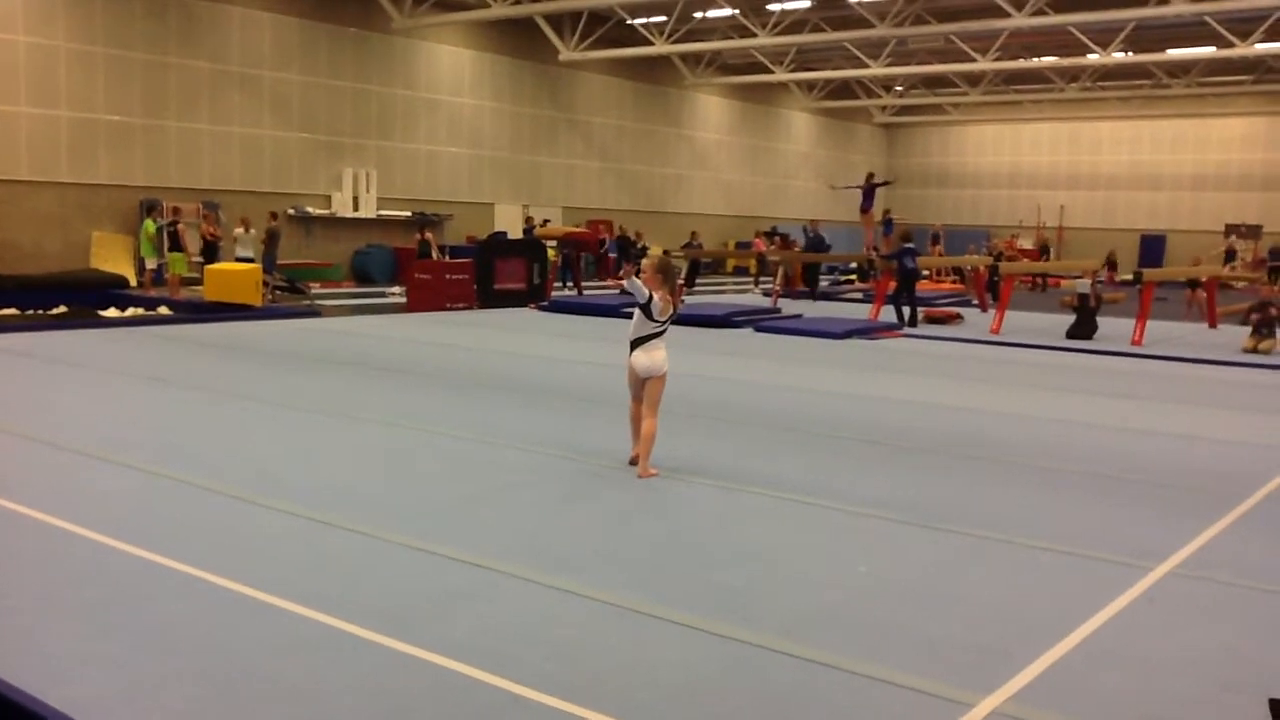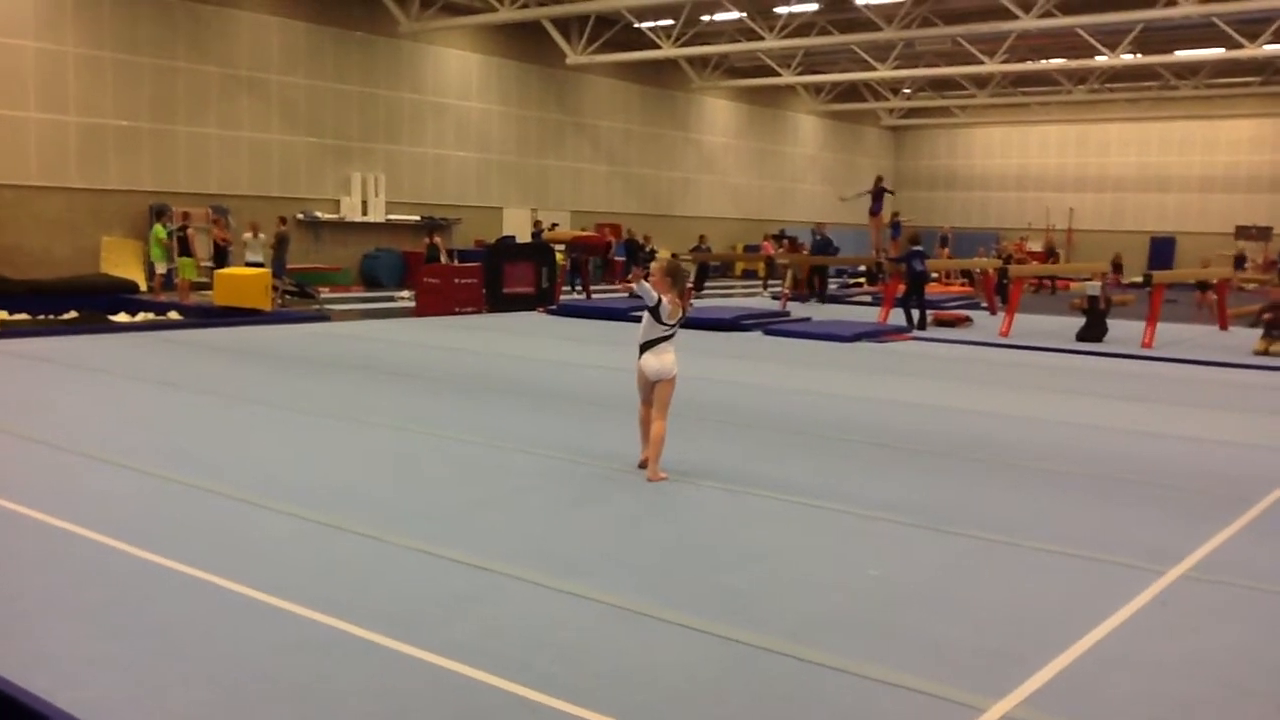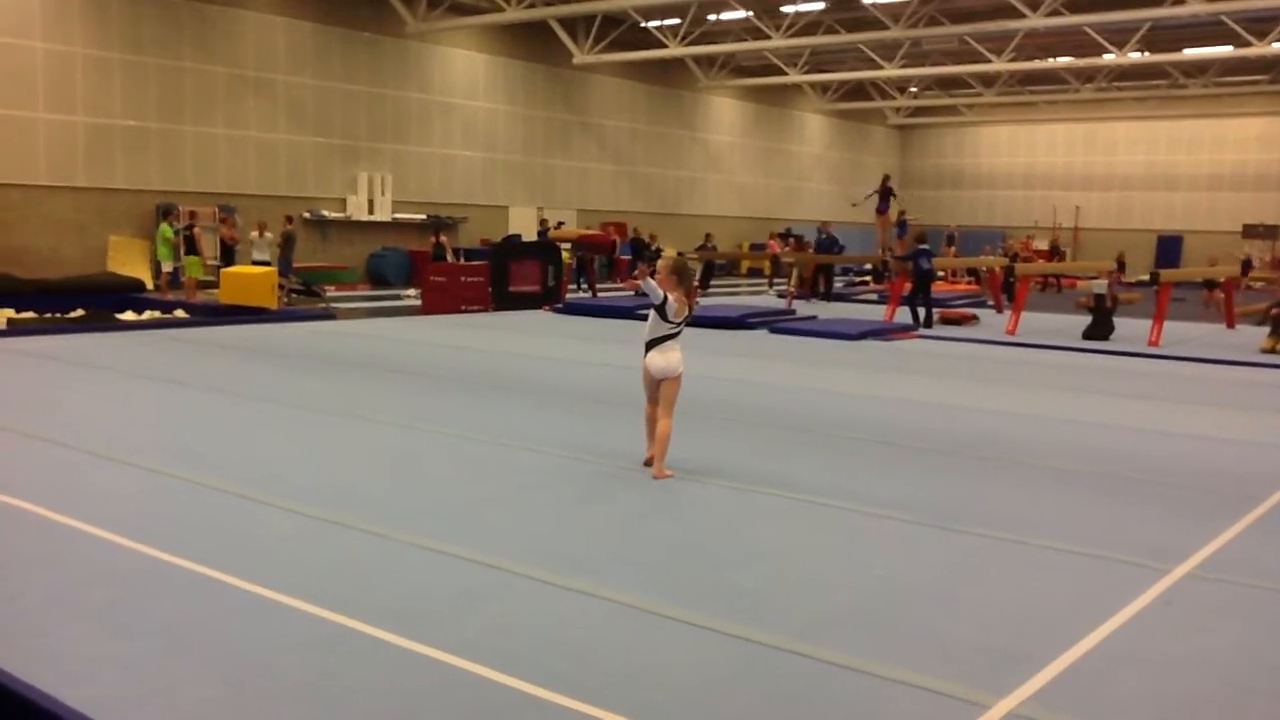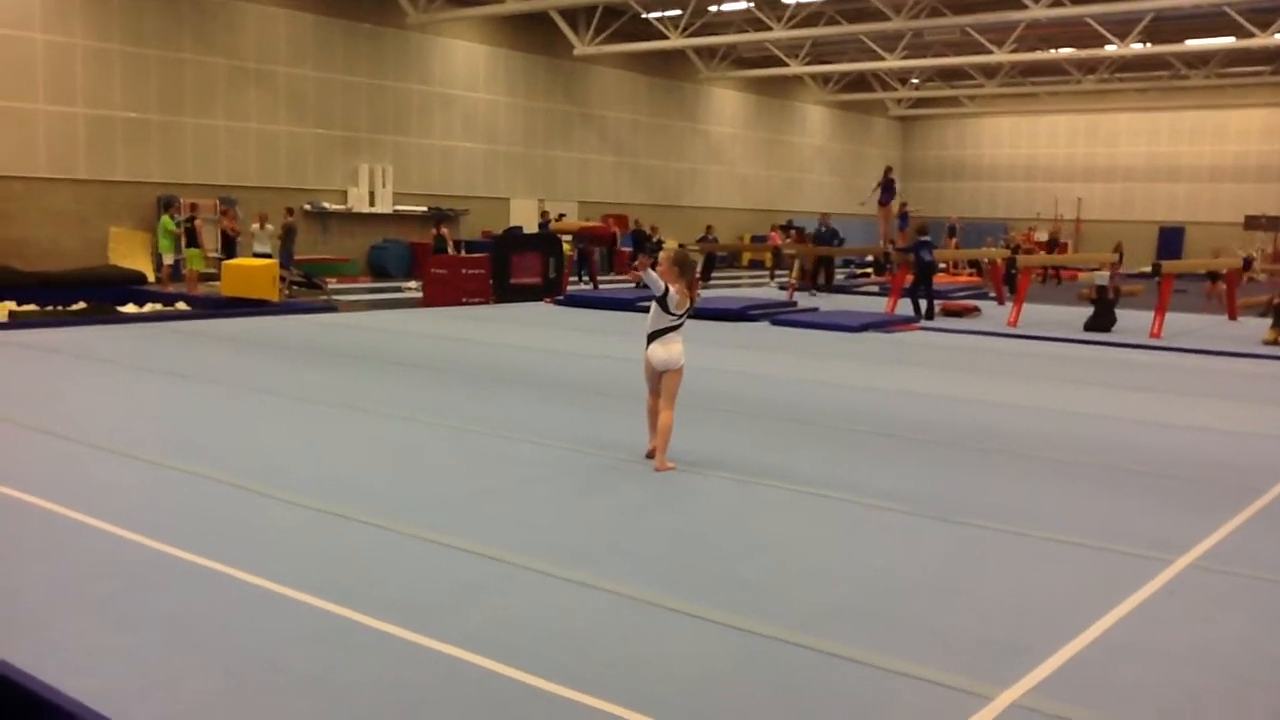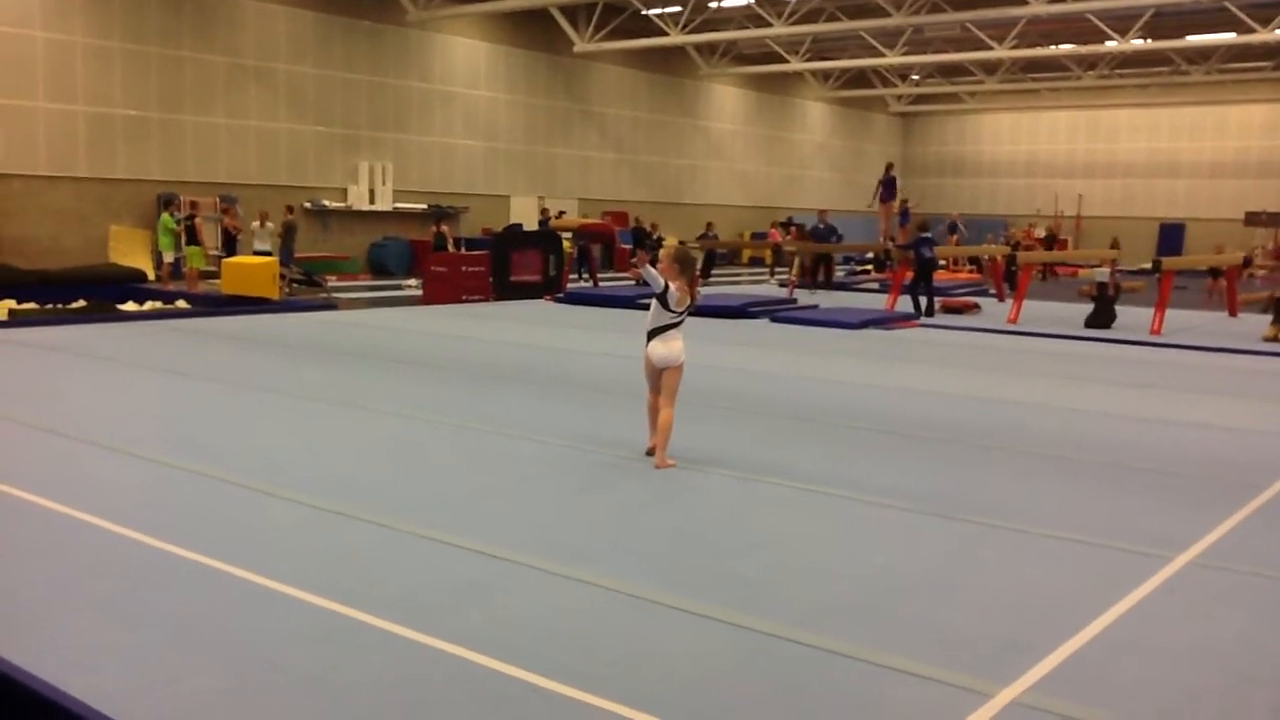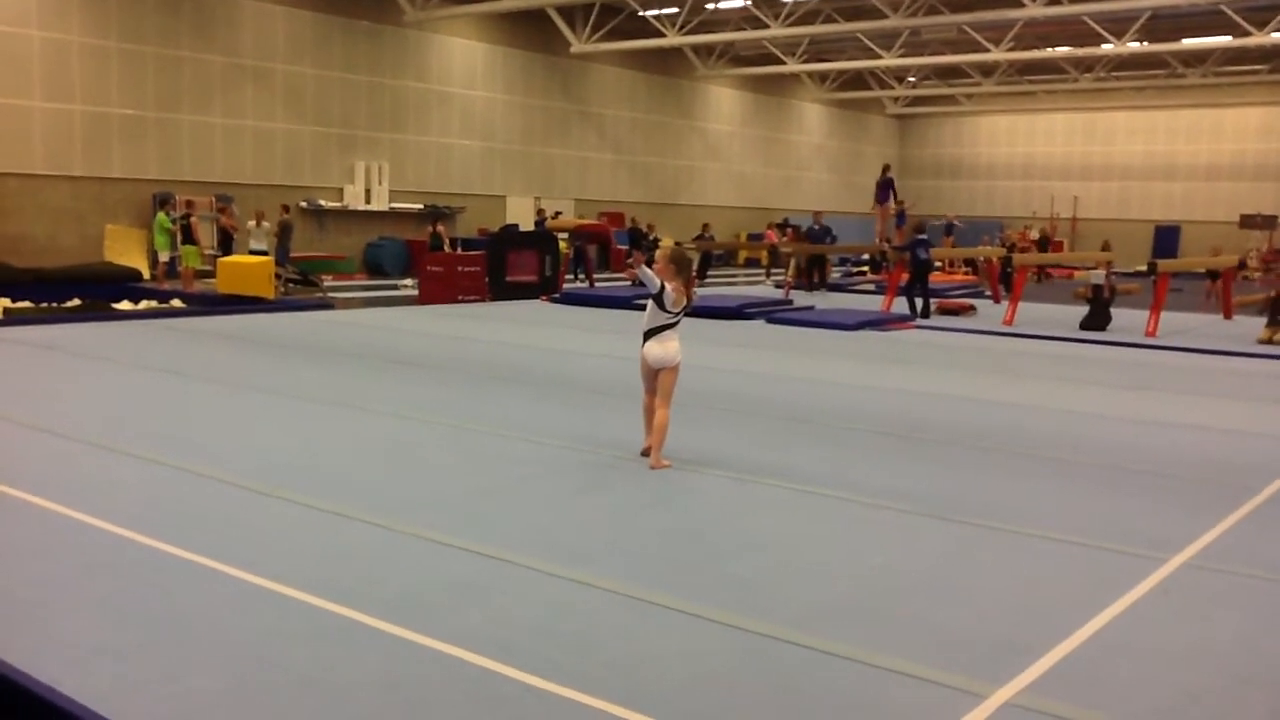
dt=0.1s
person 1, frame 1
left shoulder: (652, 300)
right shoulder: (668, 300)
left elbow: (640, 291)
left wrist: (628, 278)
right wrist: (625, 282)
left hip: (639, 357)
right hip: (659, 360)
left knee: (636, 403)
right knee: (650, 414)
left ankle: (636, 450)
right ankle: (644, 465)
person 1, frame 2
left shoulder: (661, 303)
right shoulder: (678, 303)
left elbow: (649, 294)
left wrist: (637, 282)
right wrist: (636, 286)
left hip: (648, 360)
right hip: (667, 362)
left knee: (645, 406)
right knee: (660, 417)
left ankle: (645, 453)
right ankle: (653, 468)
person 1, frame 3
left shoulder: (667, 301)
right shoulder: (684, 301)
left elbow: (655, 292)
left wrist: (643, 279)
right wrist: (642, 284)
left hip: (654, 358)
right hip: (673, 361)
left knee: (651, 405)
right knee: (665, 415)
left ankle: (651, 451)
right ankle: (659, 466)
person 1, frame 4
left shoulder: (668, 293)
right shoulder: (686, 293)
left elbow: (656, 284)
left wrist: (645, 270)
right wrist: (644, 275)
left hip: (656, 350)
right hip: (675, 352)
left knee: (653, 397)
right knee: (667, 407)
left ankle: (653, 442)
right ankle: (661, 458)
person 1, frame 5
left shoulder: (667, 290)
right shoulder: (687, 292)
left elbow: (656, 281)
left wrist: (644, 267)
right wrist: (644, 271)
left hip: (656, 347)
right hip: (675, 350)
left knee: (654, 394)
right knee: (667, 404)
left ankle: (653, 441)
right ankle: (661, 456)
person 1, frame 6
left shoulder: (664, 291)
right shoulder: (683, 292)
left elbow: (652, 281)
left wrist: (640, 267)
right wrist: (640, 271)
left hip: (652, 348)
right hip: (671, 351)
left knee: (649, 395)
right knee: (663, 405)
left ankle: (649, 441)
right ankle: (656, 456)
